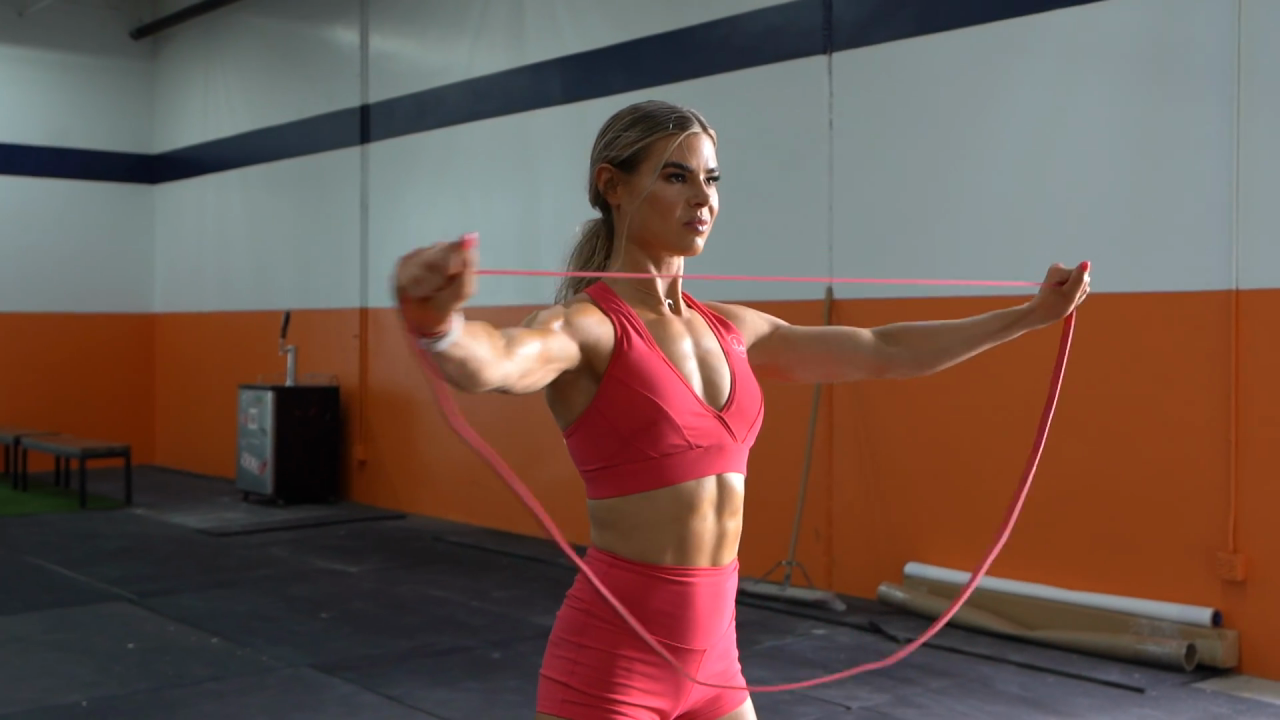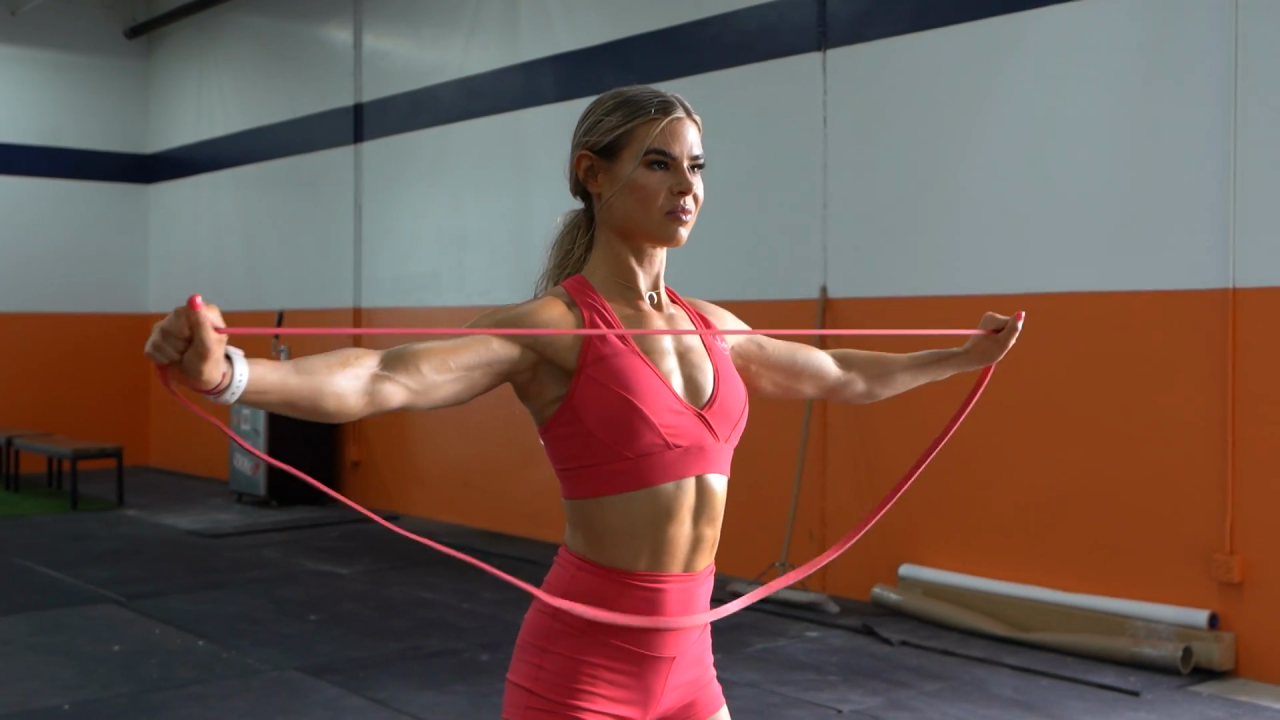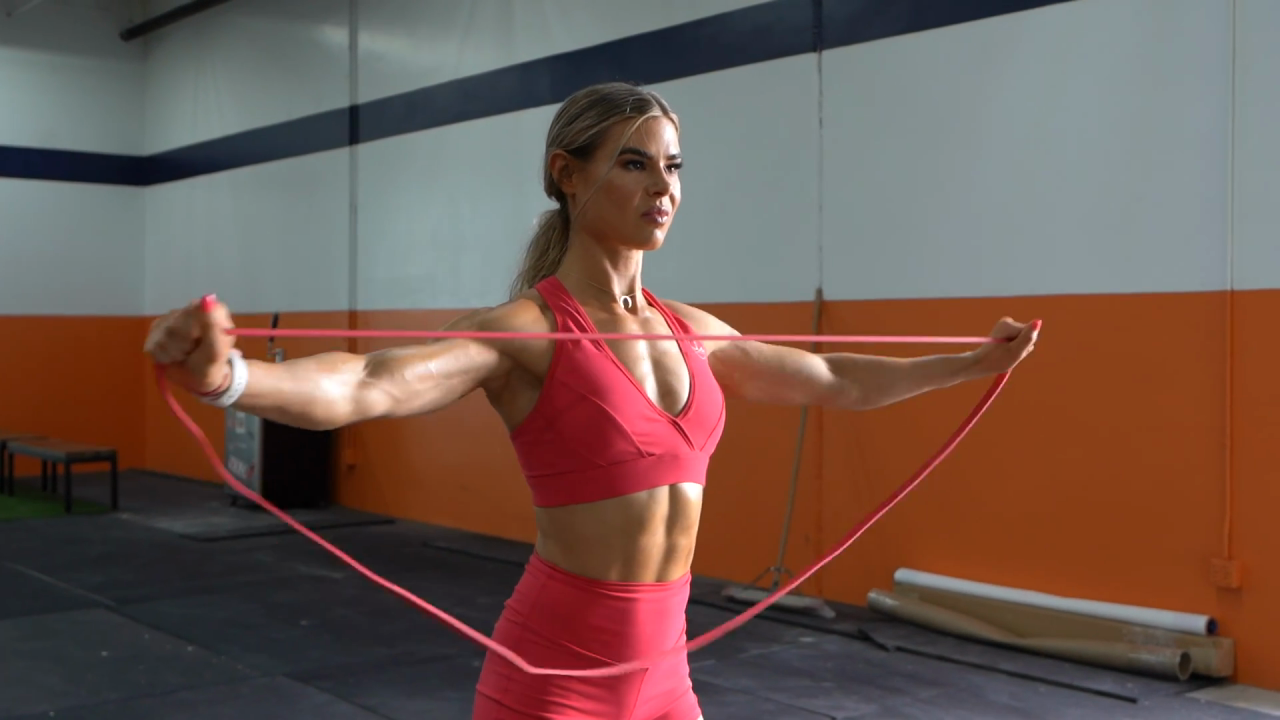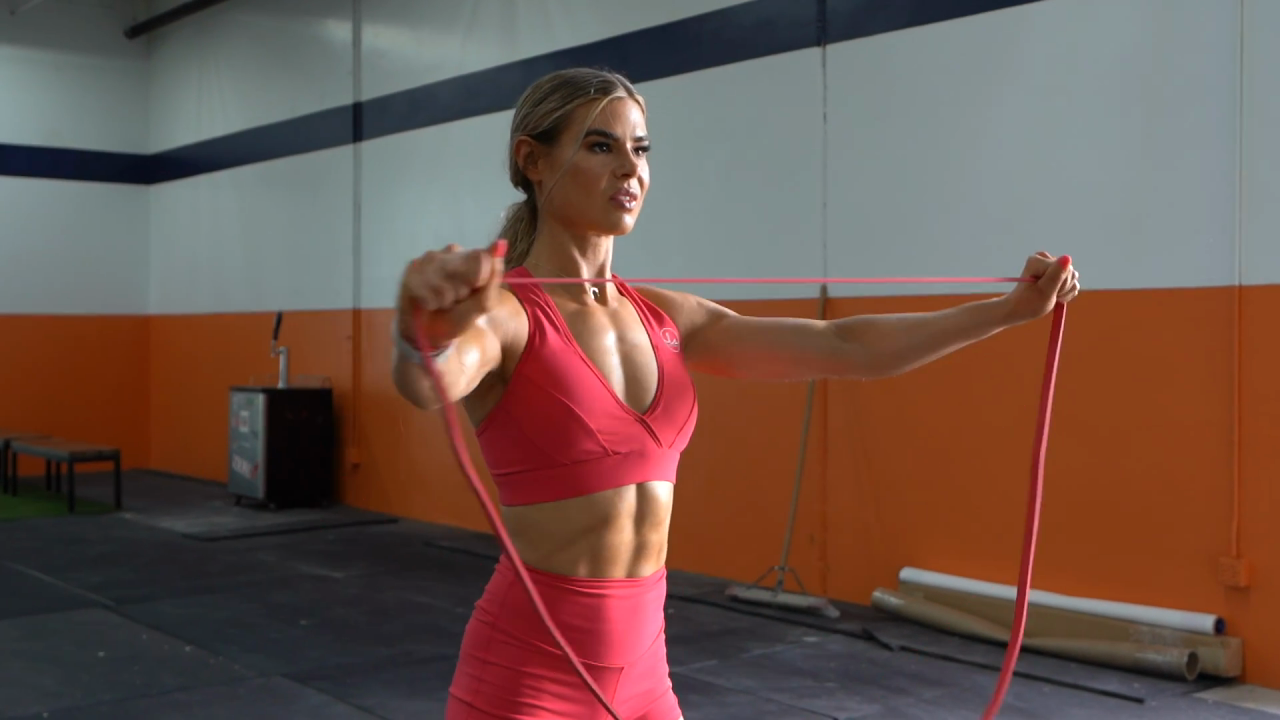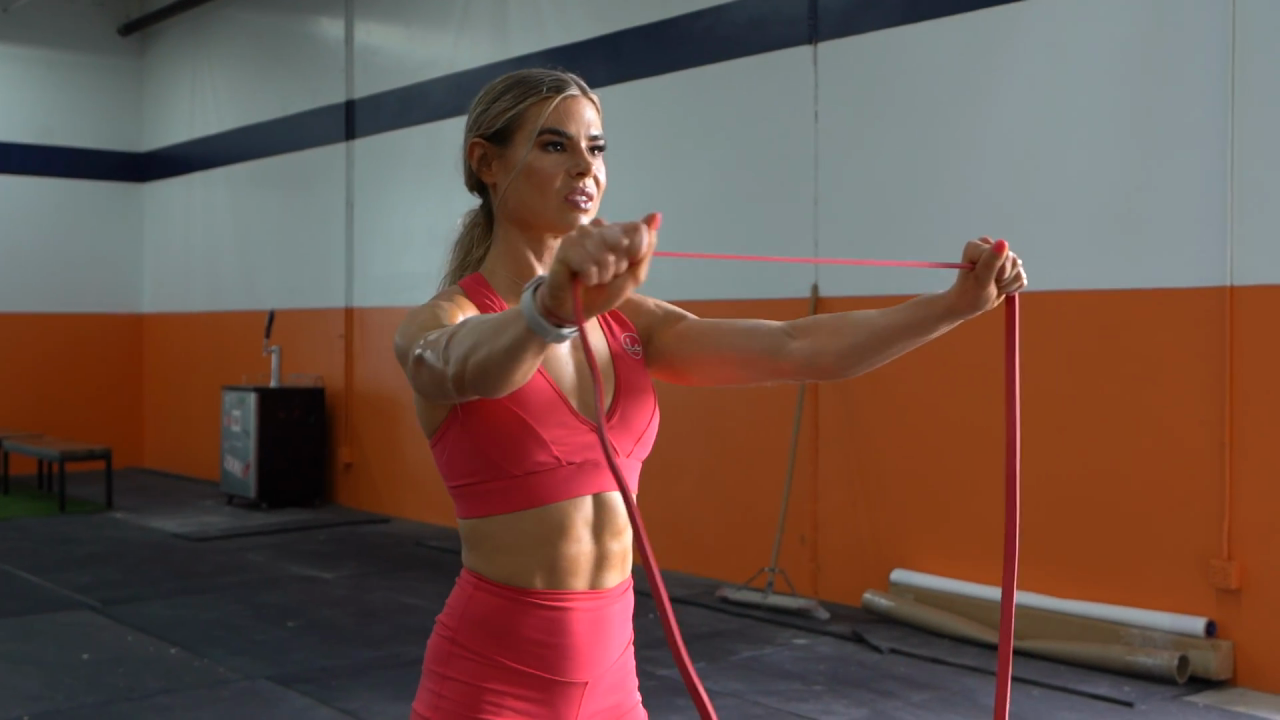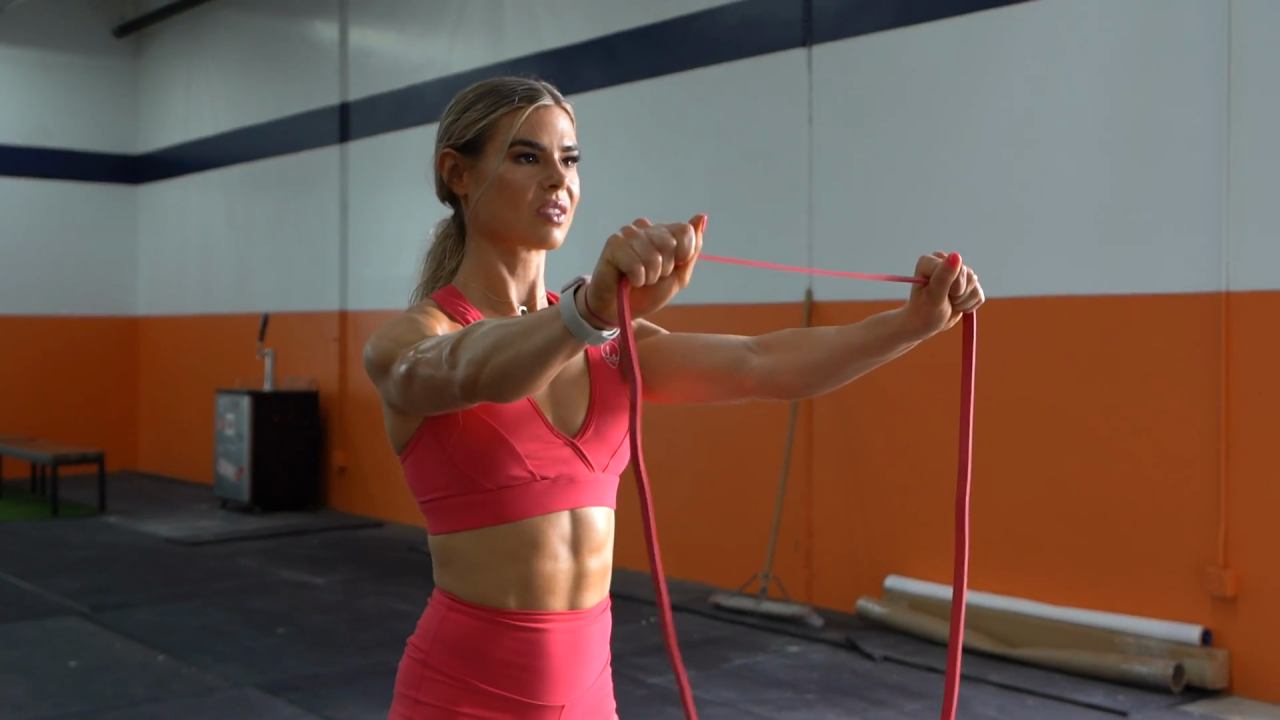
dt=0.4s
person 1, frame 1
left shoulder: (726, 331)
right shoulder: (581, 328)
left elbow: (888, 352)
right elbow: (490, 361)
left wrist: (1031, 313)
right wrist: (435, 323)
left hip: (708, 659)
right hip: (608, 663)
person 1, frame 2
left shoulder: (708, 327)
right shoulder: (546, 326)
left elbow: (840, 377)
right elbow: (381, 380)
left wrist: (966, 356)
right wrist: (225, 374)
person 1, frame 3
left shoulder: (687, 331)
right shoulder: (520, 330)
left elbow: (835, 380)
right elbow: (366, 387)
left wrist: (976, 361)
right wrist: (226, 374)
person 1, frame 4
left shoulder: (666, 319)
right shoulder: (491, 316)
left elbow: (846, 348)
right elbow: (430, 379)
left wrist: (1011, 307)
right wrist: (426, 335)
person 1, frame 5
left shoulder: (629, 324)
right shoulder: (438, 327)
left elbow: (797, 349)
right elbow: (478, 366)
left wrist: (957, 302)
right wrist: (553, 305)
person 1, frame 6
left shoulder: (606, 342)
right shoulder: (408, 341)
left elbow: (763, 366)
right elbow: (480, 375)
left wrist: (914, 321)
right wrist: (595, 306)
